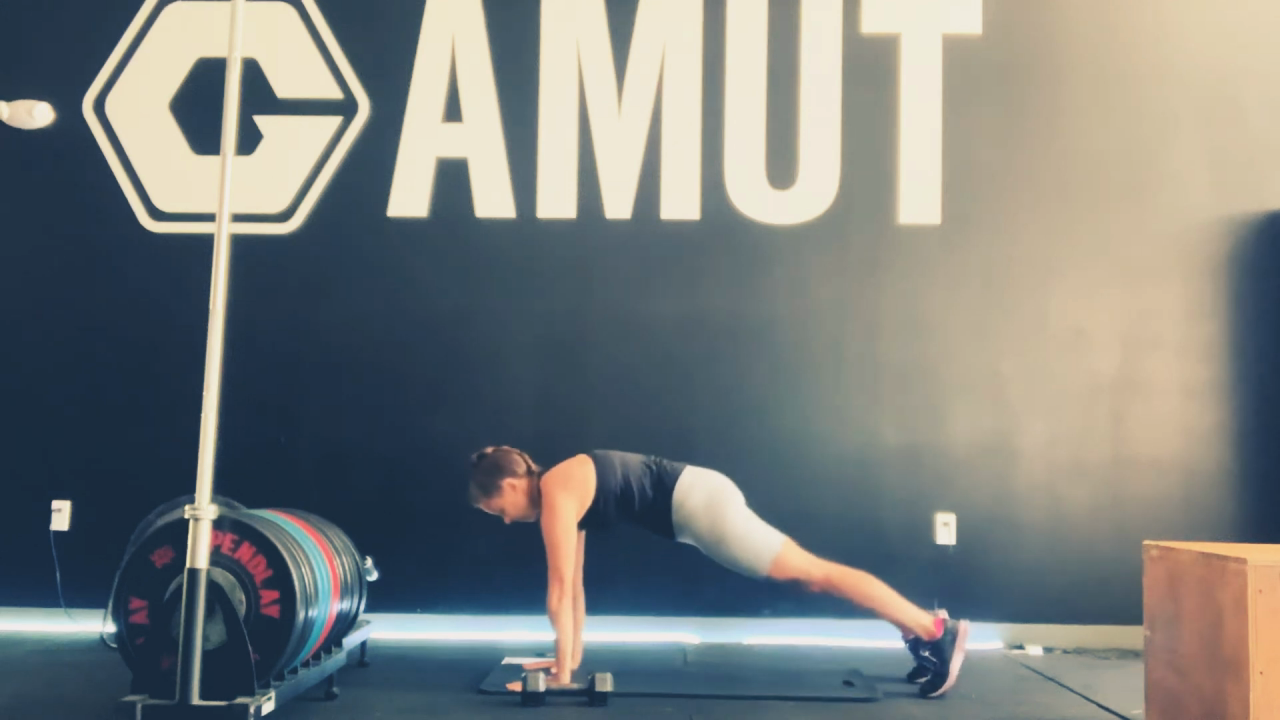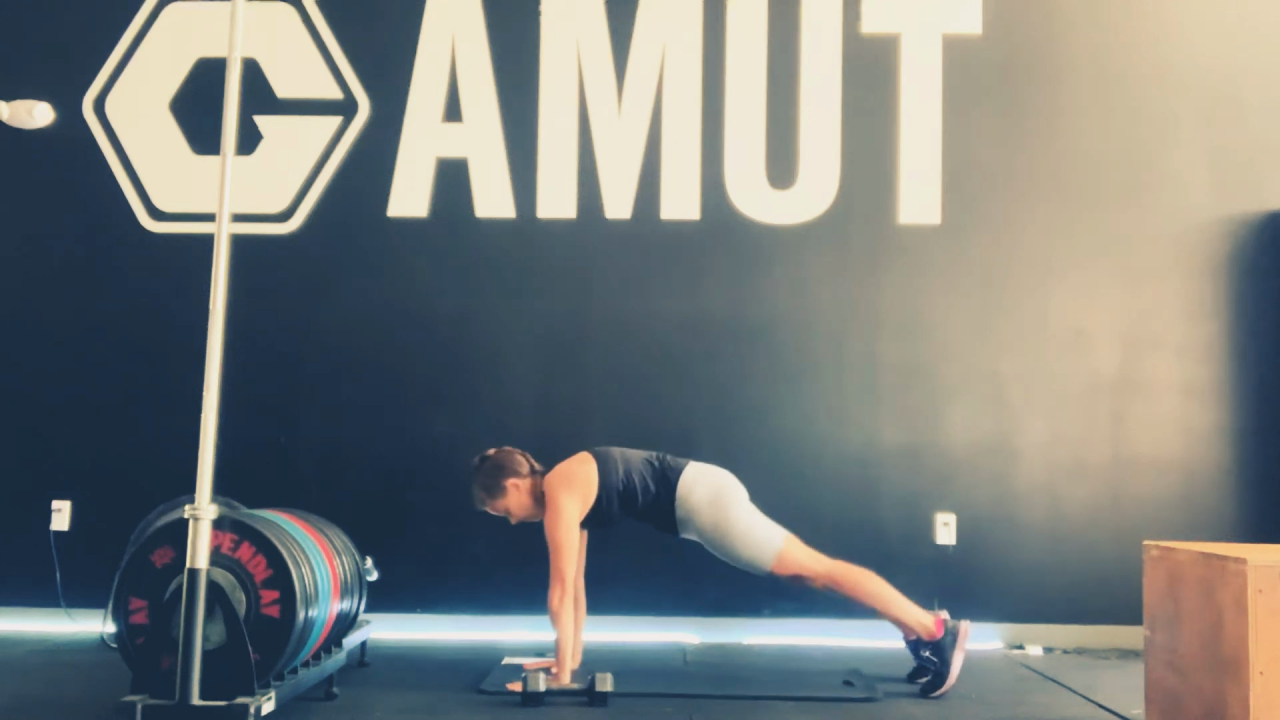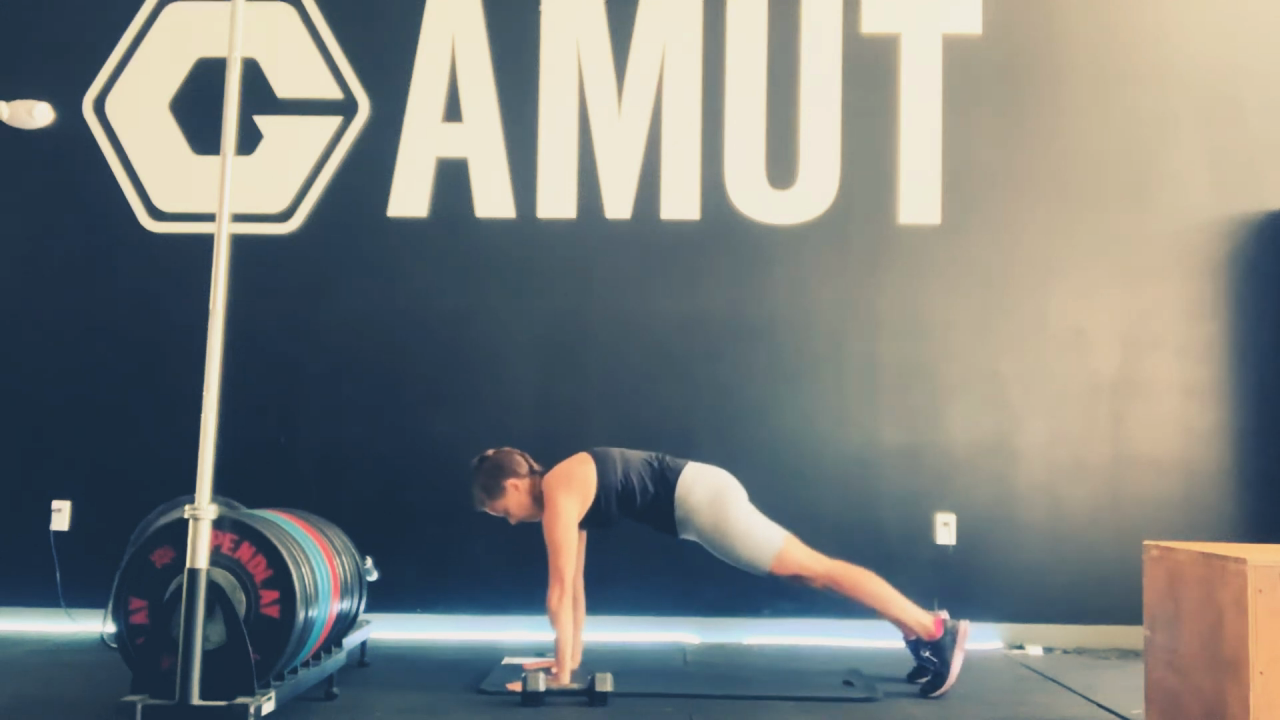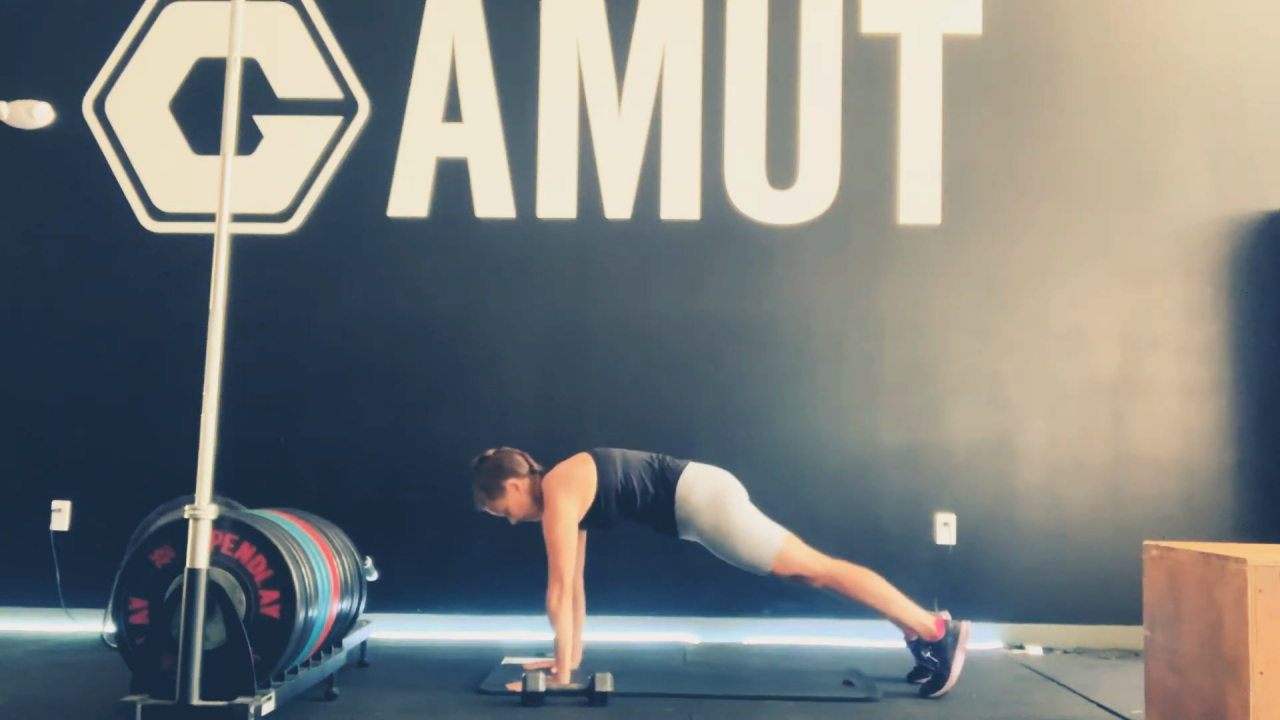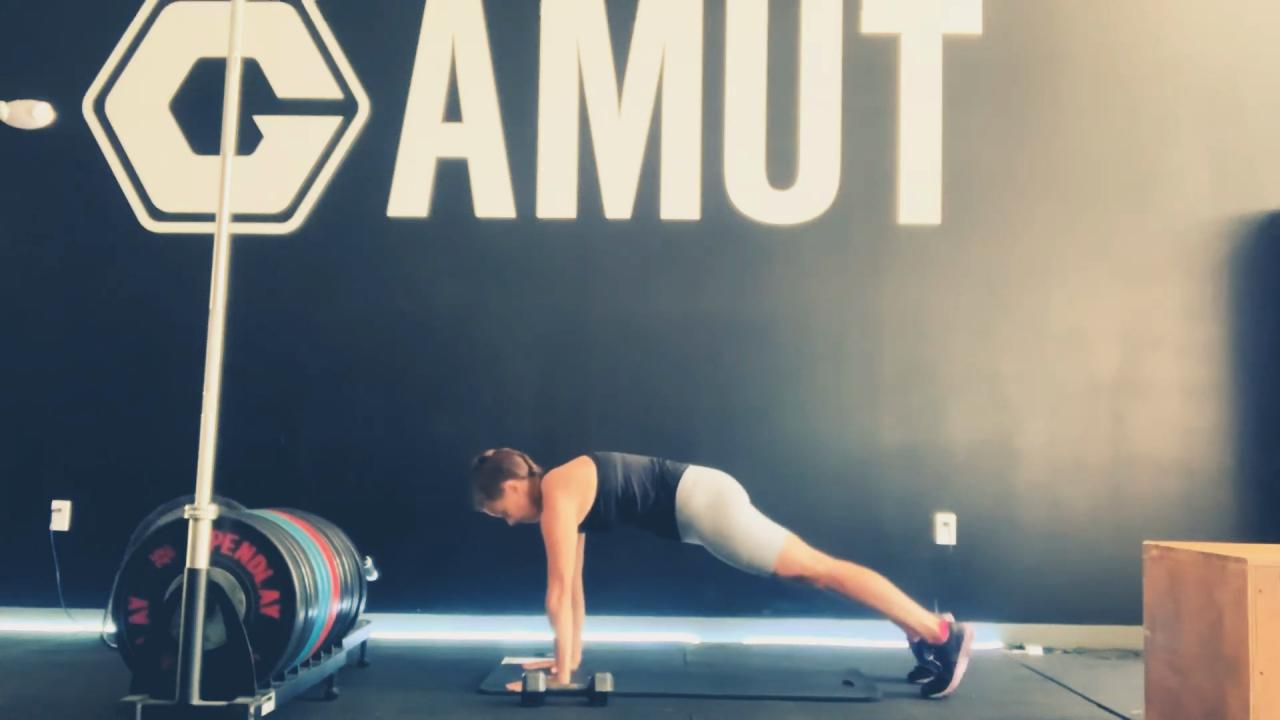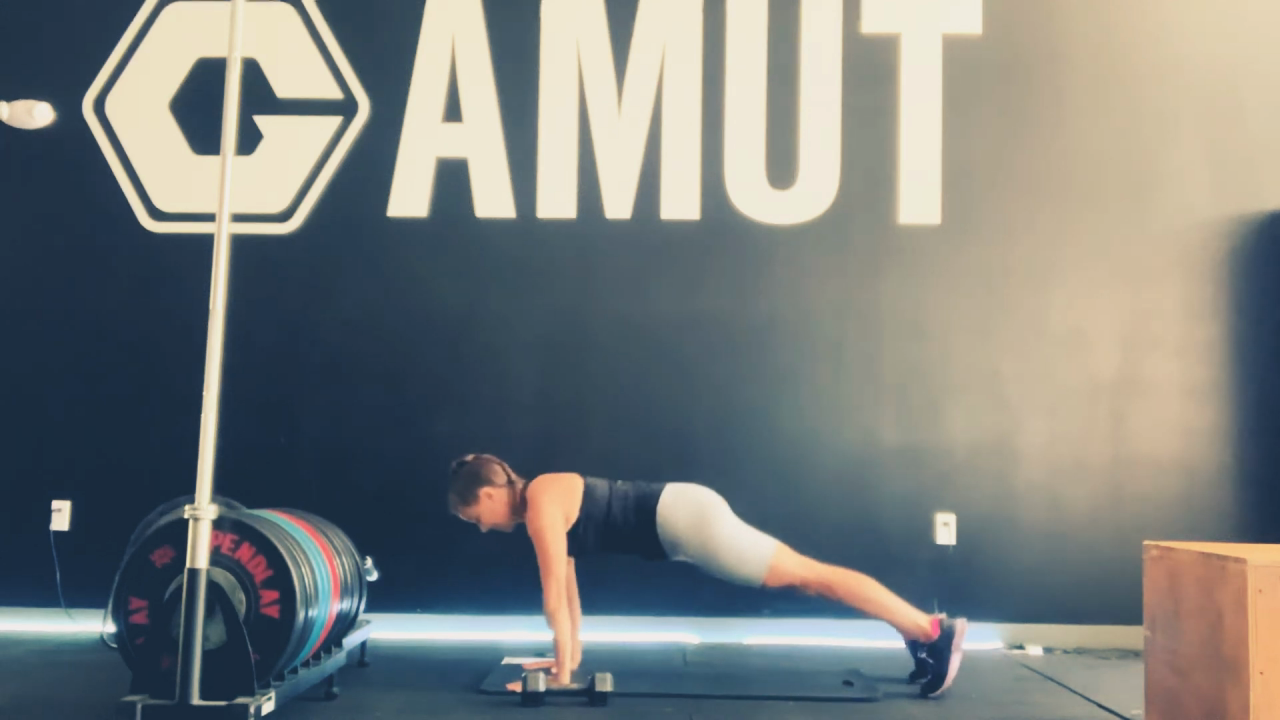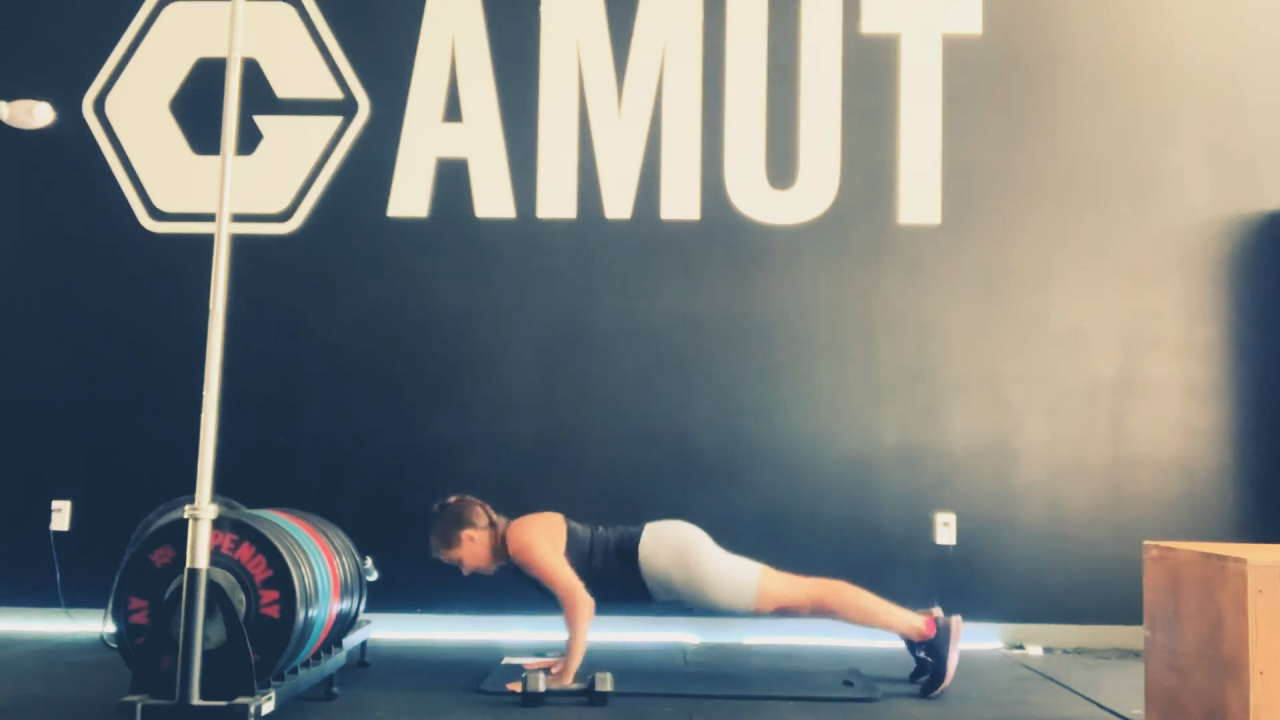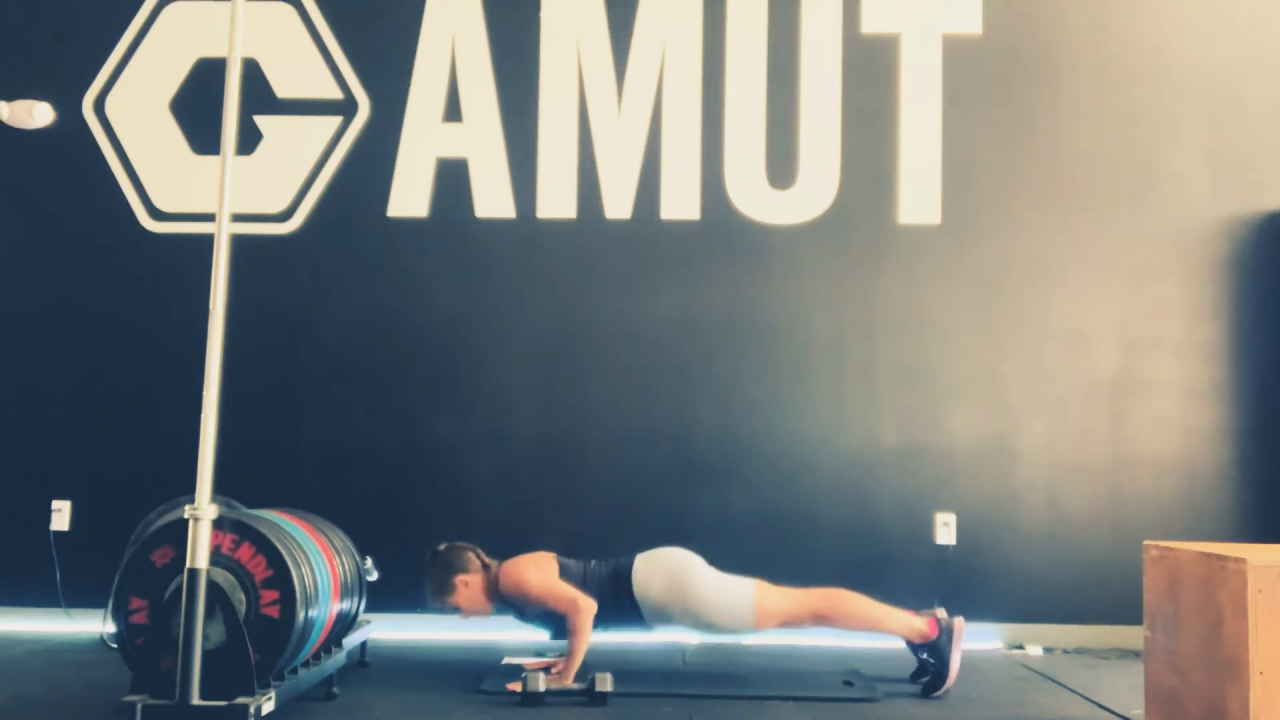
dt=0.3s
person 1, frame 1
left shoulder: (555, 493)
right shoulder: (565, 492)
left elbow: (561, 588)
right elbow: (574, 582)
left wrist: (562, 669)
right wrist: (573, 656)
left hip: (698, 504)
right hip: (693, 502)
left knee: (812, 573)
right knee: (805, 577)
left ankle: (935, 630)
right ankle: (920, 633)
person 1, frame 2
left shoulder: (559, 492)
right shoulder: (567, 491)
left elbow: (561, 588)
right elbow: (574, 583)
left wrist: (563, 671)
right wrist: (573, 655)
left hip: (700, 499)
right hip: (695, 498)
left knee: (815, 569)
right knee: (808, 573)
left ankle: (935, 631)
right ankle: (920, 634)
person 1, frame 3
left shoulder: (557, 492)
right shoulder: (566, 493)
left elbow: (560, 587)
right elbow: (574, 581)
left wrist: (561, 671)
right wrist: (573, 653)
left hip: (700, 499)
right hip: (695, 499)
left knee: (816, 568)
right knee: (806, 572)
left ankle: (935, 630)
right ankle: (920, 634)
person 1, frame 4
left shoulder: (557, 493)
right shoulder: (567, 492)
left elbow: (560, 589)
right elbow: (574, 582)
left wrist: (562, 670)
right wrist: (573, 654)
left hip: (699, 500)
right hip: (695, 498)
left knee: (816, 570)
right knee: (807, 573)
left ankle: (936, 632)
right ankle: (921, 634)
person 1, frame 5
left shoulder: (556, 494)
right shoulder: (563, 493)
left elbow: (559, 589)
right elbow: (572, 581)
left wrist: (562, 669)
right wrist: (572, 653)
left hip: (699, 503)
right hip: (693, 501)
left knee: (818, 569)
right knee: (810, 573)
left ankle: (941, 635)
right ankle: (922, 636)
person 1, frame 6
left shoulder: (539, 501)
right shoulder: (546, 500)
left elbow: (553, 592)
right elbow: (566, 585)
left wrist: (564, 668)
right wrist: (572, 652)
left hip: (683, 520)
right hip: (677, 517)
left knee: (807, 577)
right knee: (804, 579)
left ankle: (933, 632)
right ankle: (919, 634)
person 1, frame 7
left shoulder: (520, 541)
right shoulder: (527, 535)
left elbow: (580, 600)
right elbow: (580, 590)
left wrist: (569, 669)
right wrist: (569, 654)
left hip: (668, 559)
right hip: (663, 555)
left knee: (801, 595)
right knee: (795, 597)
left ankle: (929, 631)
right ankle: (919, 626)
person 1, frame 8
left shoulder: (510, 578)
right shoulder: (520, 572)
left elbow: (583, 607)
left wrist: (569, 672)
right wrist: (568, 656)
left hip: (664, 585)
right hip: (659, 578)
left knee: (800, 608)
right knee: (795, 609)
left ankle: (930, 630)
right ankle: (919, 625)
